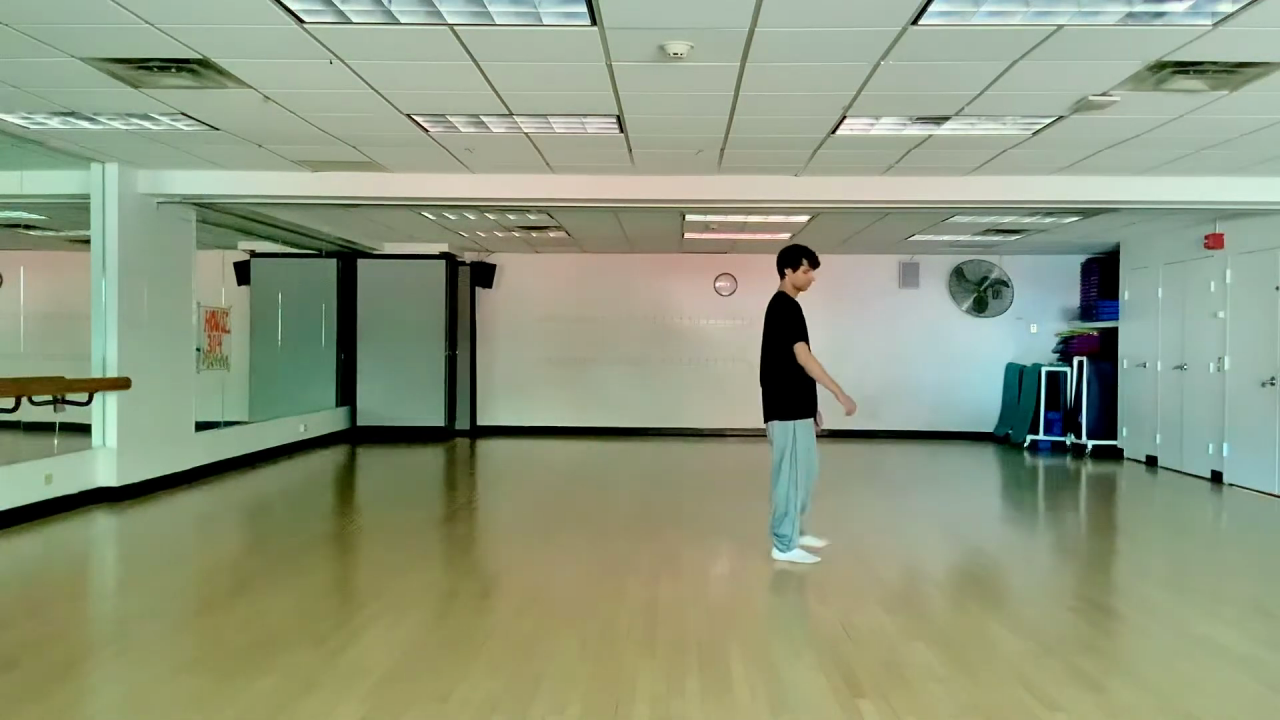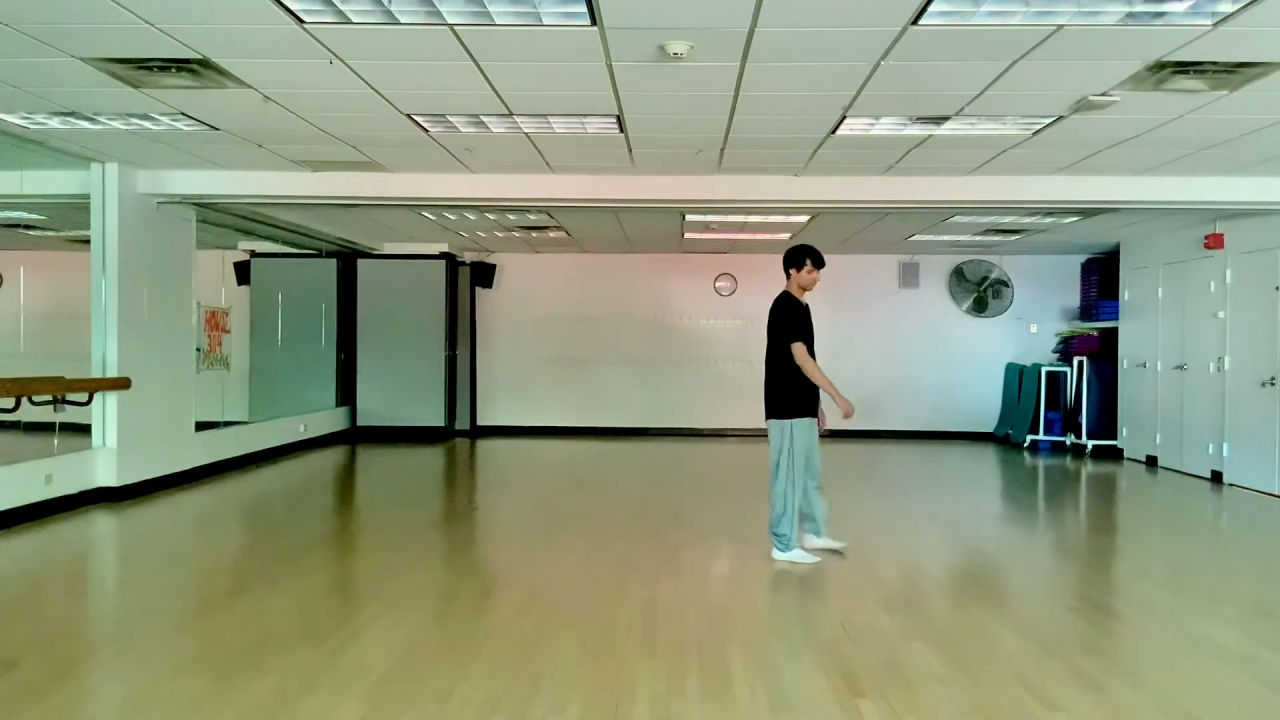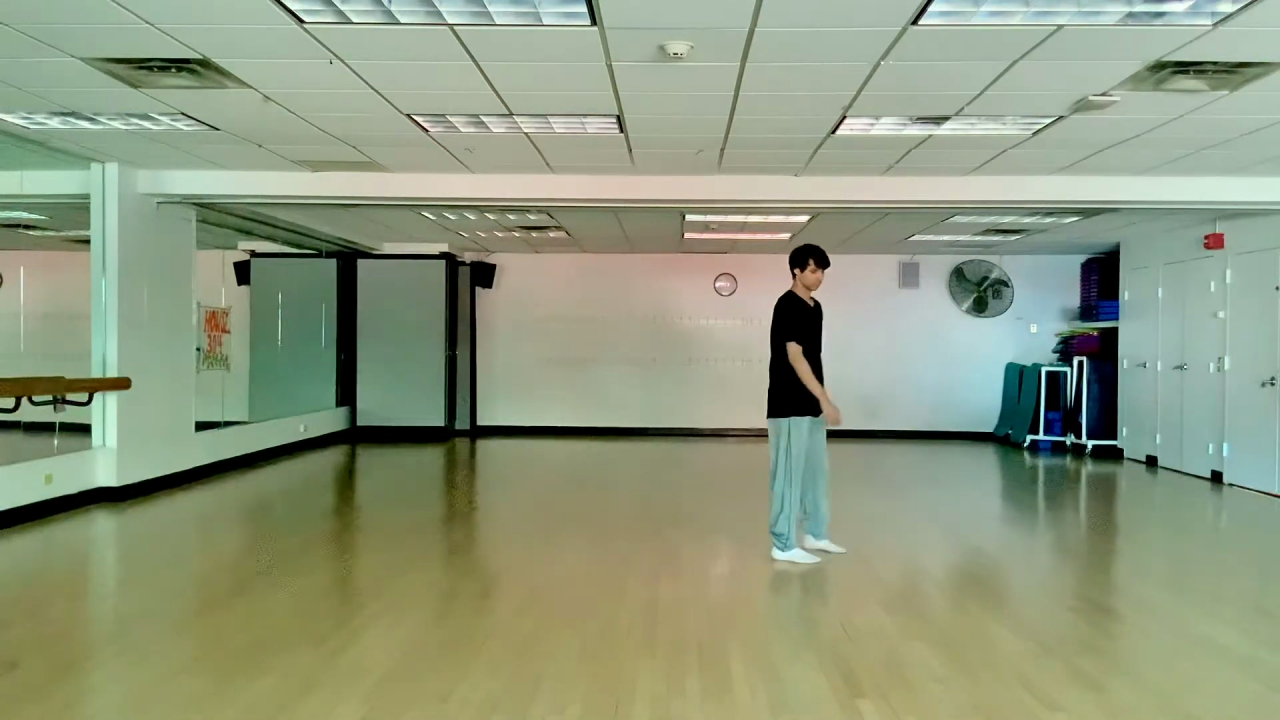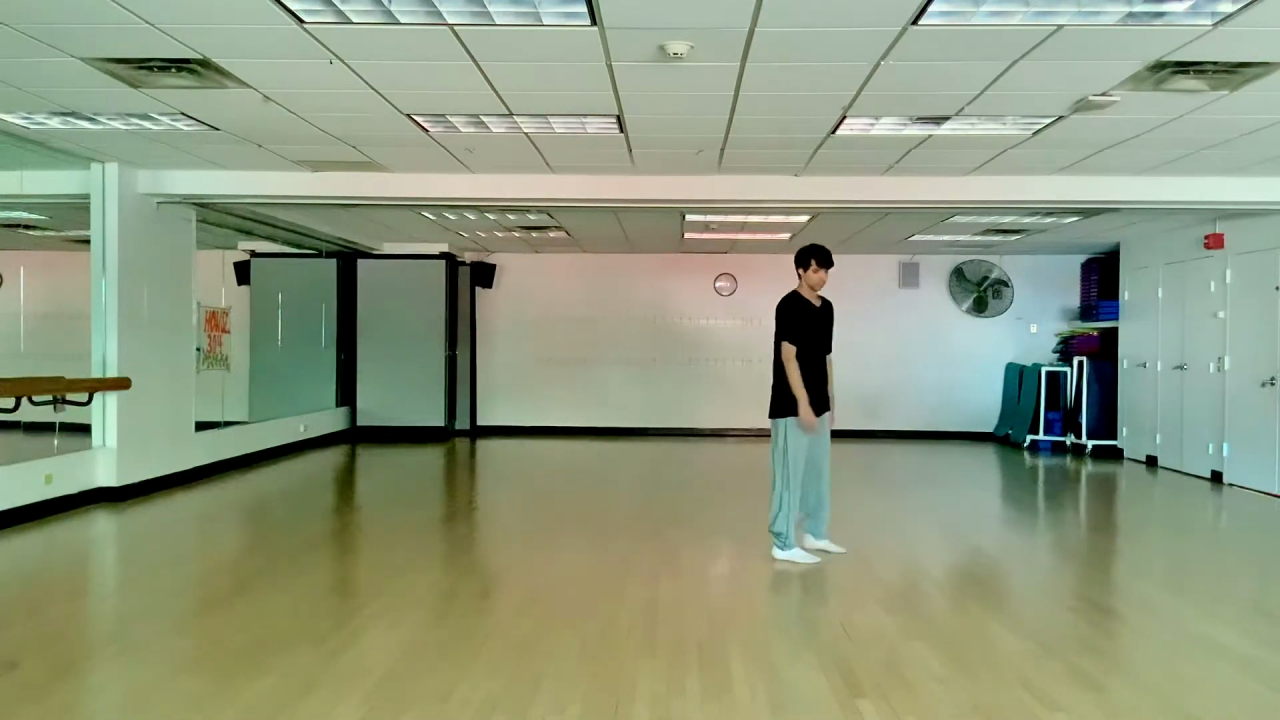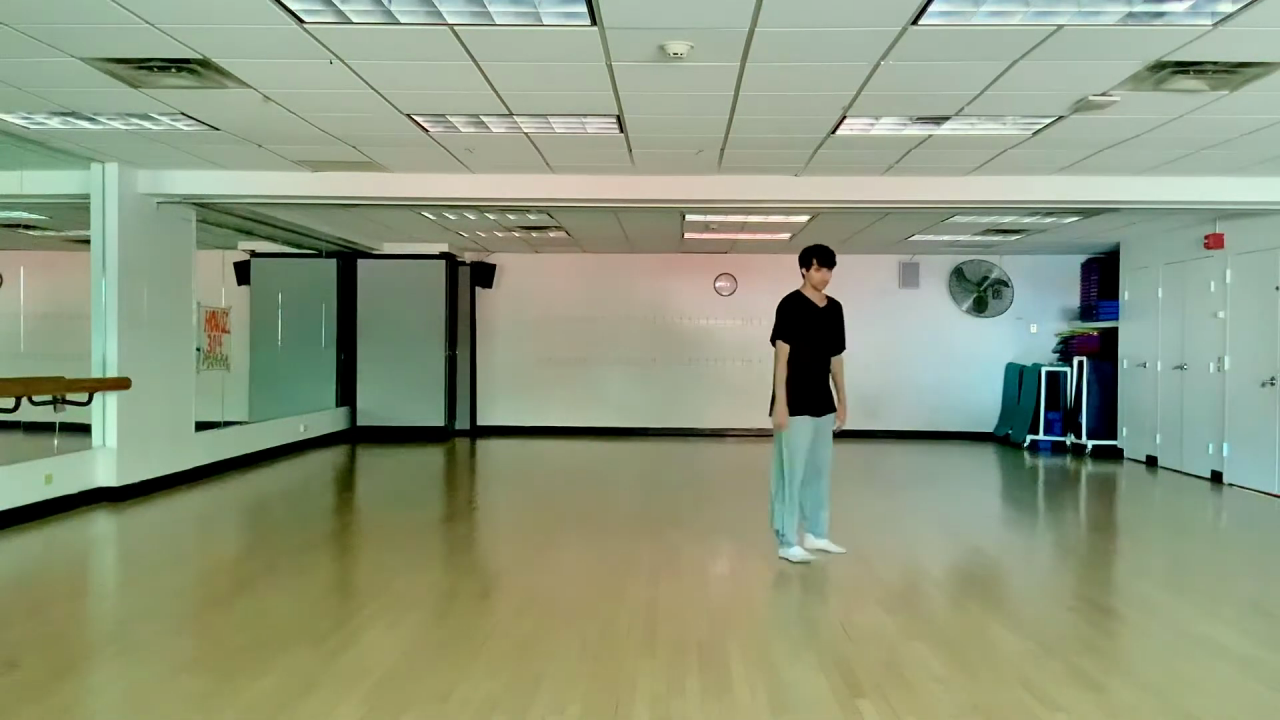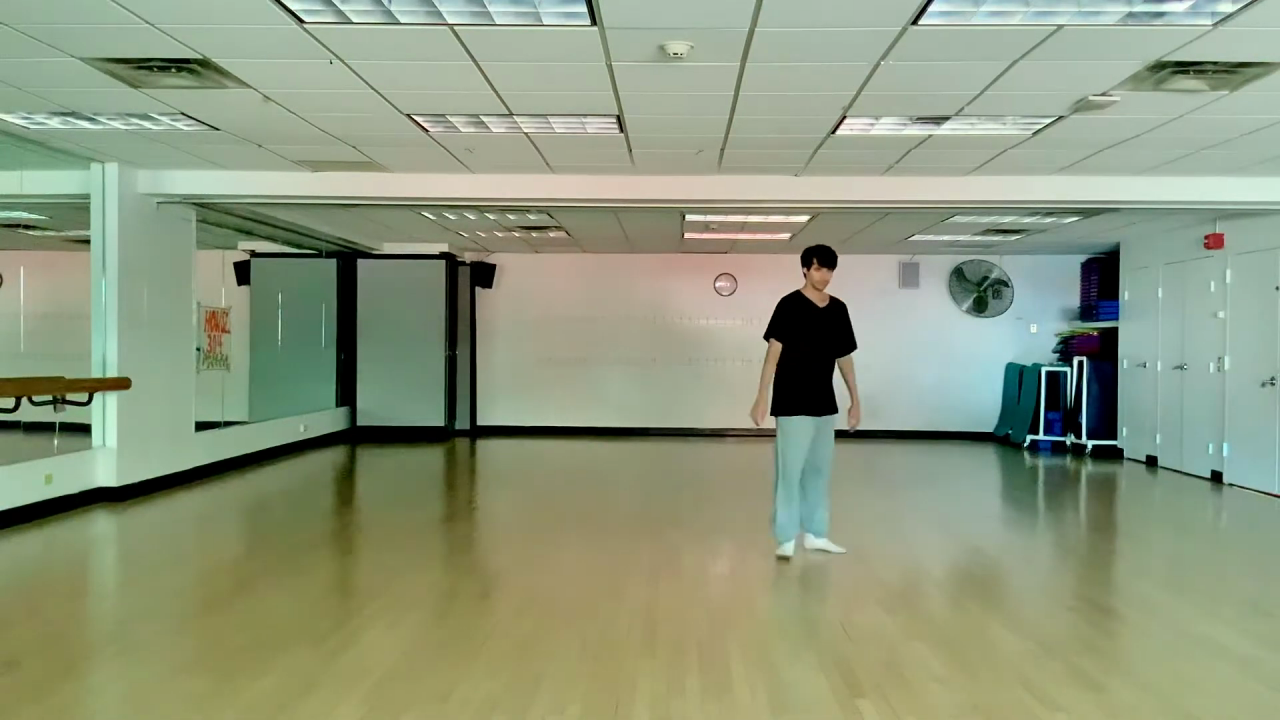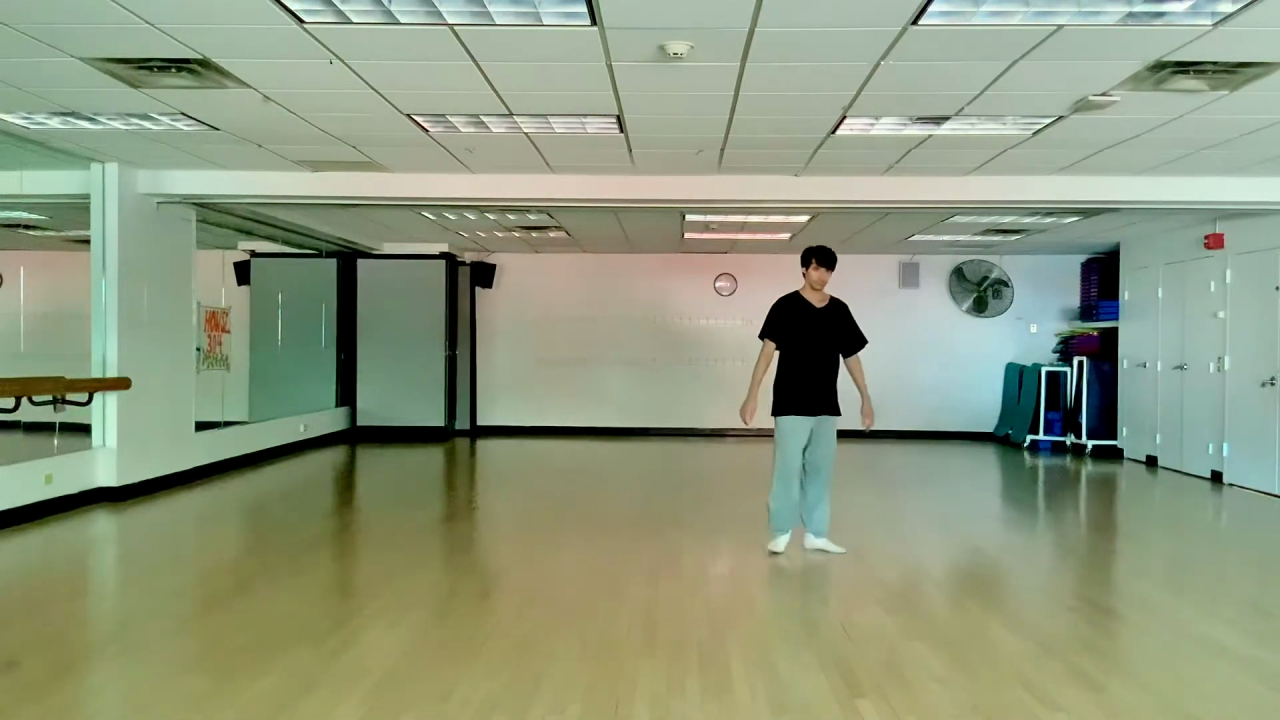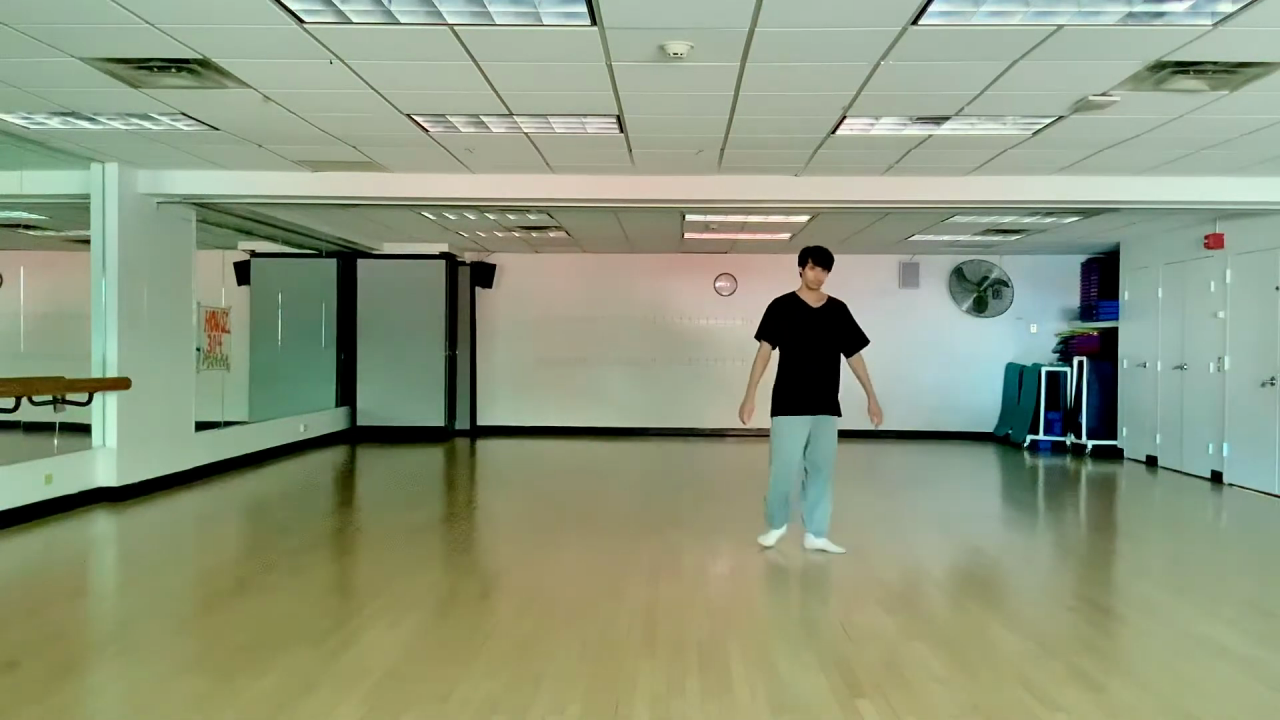
dt=0.1s
person 1, frame 1
left shoulder: (784, 306)
right shoulder: (785, 306)
right elbow: (803, 357)
left wrist: (812, 406)
right wrist: (839, 393)
left hip: (796, 405)
right hip: (788, 407)
left knee: (802, 472)
right knee: (791, 475)
left ankle: (794, 532)
right ankle: (784, 546)
person 1, frame 2
left shoulder: (796, 305)
right shoulder: (788, 306)
right elbow: (801, 358)
left wrist: (816, 405)
right wrist: (837, 395)
left hip: (800, 405)
right hip: (788, 407)
left knee: (810, 474)
right knee: (789, 475)
left ankle: (813, 533)
right ankle: (784, 546)
person 1, frame 3
left shoulder: (814, 307)
right shoulder: (788, 306)
right elbow: (795, 357)
left wrist: (821, 402)
right wrist: (826, 400)
left hip: (810, 406)
right hip: (791, 407)
left knee: (816, 473)
right knee: (789, 474)
left ankle: (815, 535)
right ankle: (785, 545)
person 1, frame 4
left shoulder: (826, 307)
right shoulder: (790, 305)
right elbow: (788, 357)
left wrist: (827, 402)
right wrist: (803, 402)
left hip: (818, 406)
right hip: (793, 407)
left knee: (818, 473)
right knee: (790, 475)
left ankle: (815, 535)
right ankle: (784, 545)
person 1, frame 5
left shoulder: (834, 308)
right shoulder: (791, 305)
right elbow: (781, 355)
left wrist: (841, 401)
right wrist: (780, 402)
left hip: (823, 406)
right hip: (795, 406)
left knee: (819, 471)
right knee: (791, 472)
left ankle: (815, 534)
right ankle: (788, 542)
person 1, frame 6
left shoulder: (839, 309)
right shoulder: (790, 305)
left elbow: (845, 358)
right elbow: (773, 352)
left wrist: (855, 400)
right wrist: (762, 397)
left hip: (825, 406)
right hip: (793, 406)
left knee: (819, 471)
right knee: (790, 470)
left ankle: (814, 533)
right ankle: (785, 536)
person 1, frame 7
left shoulder: (840, 310)
right shoulder: (786, 306)
left elbow: (852, 356)
right elbow: (767, 351)
left wrist: (866, 399)
right wrist: (751, 395)
left hip: (826, 406)
right hip: (791, 404)
left knee: (820, 470)
right knee: (787, 468)
left ankle: (815, 533)
right ankle: (781, 530)
person 1, frame 8
left shoulder: (838, 310)
right shoulder: (782, 306)
left elbow: (854, 355)
right elbow: (764, 351)
left wrist: (872, 397)
right wrist: (749, 395)
left hip: (826, 406)
right hip: (789, 404)
left knee: (821, 470)
right knee: (784, 466)
left ankle: (816, 533)
right ankle: (776, 524)
